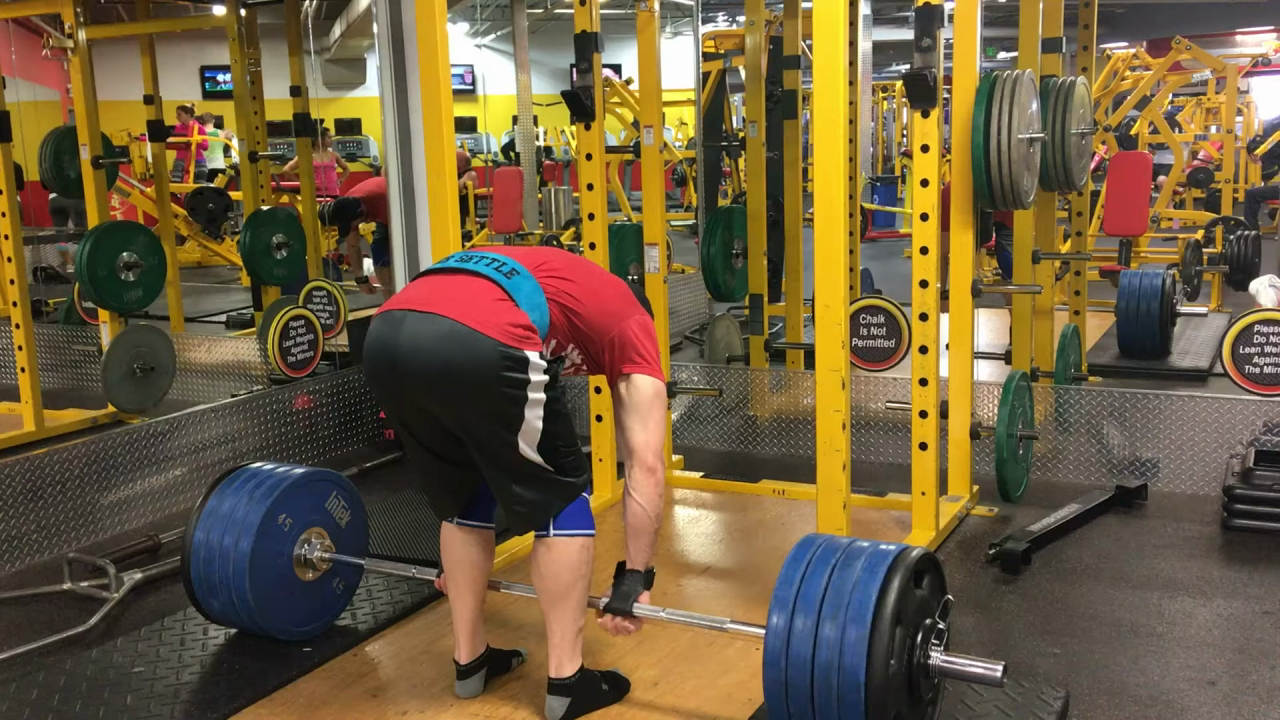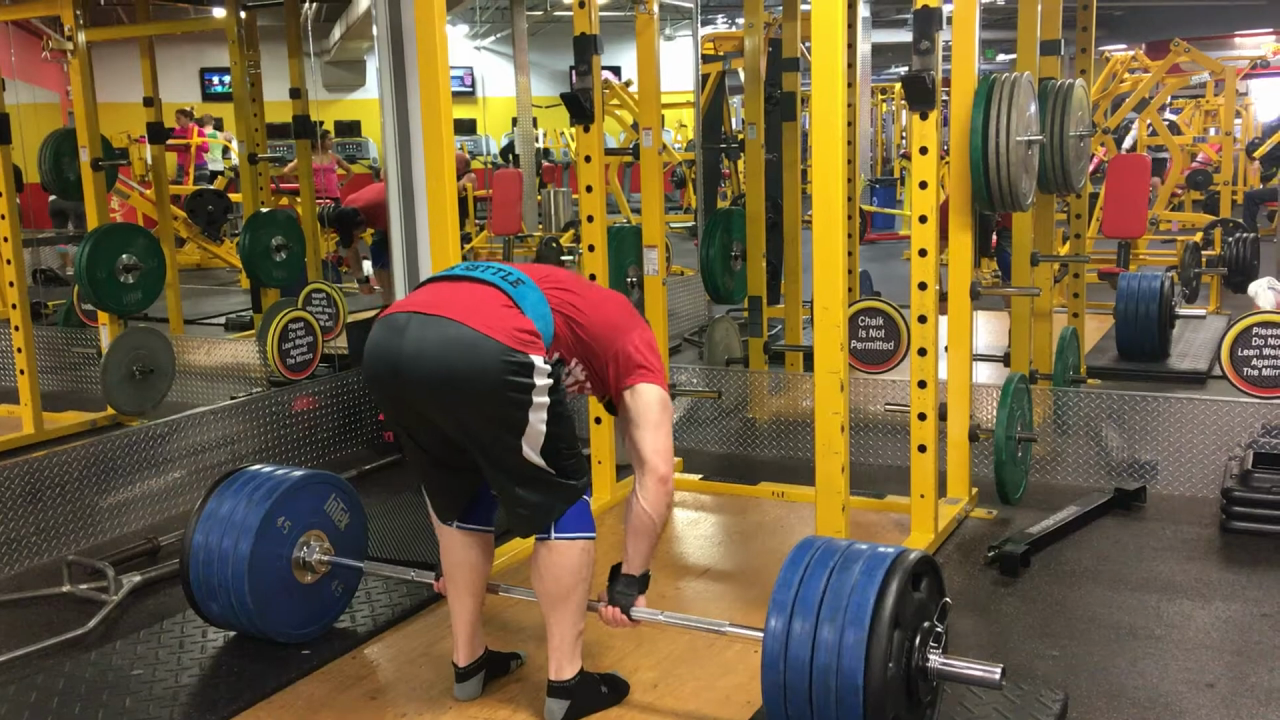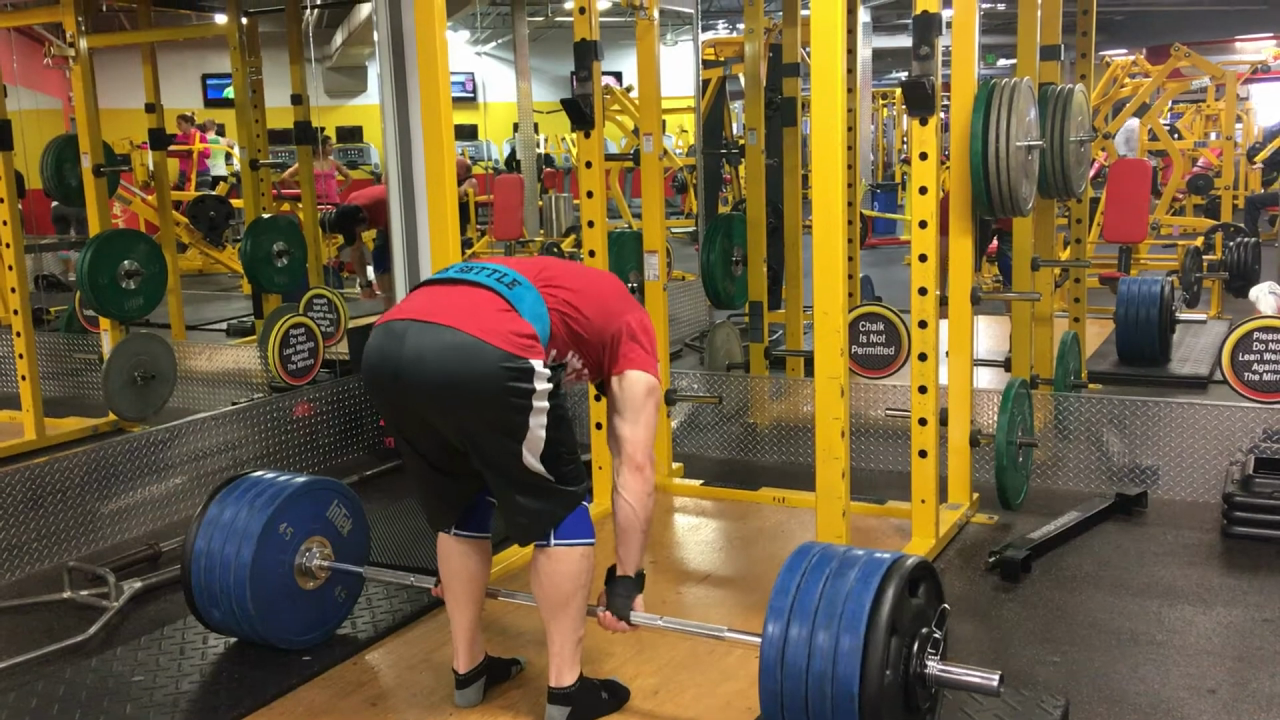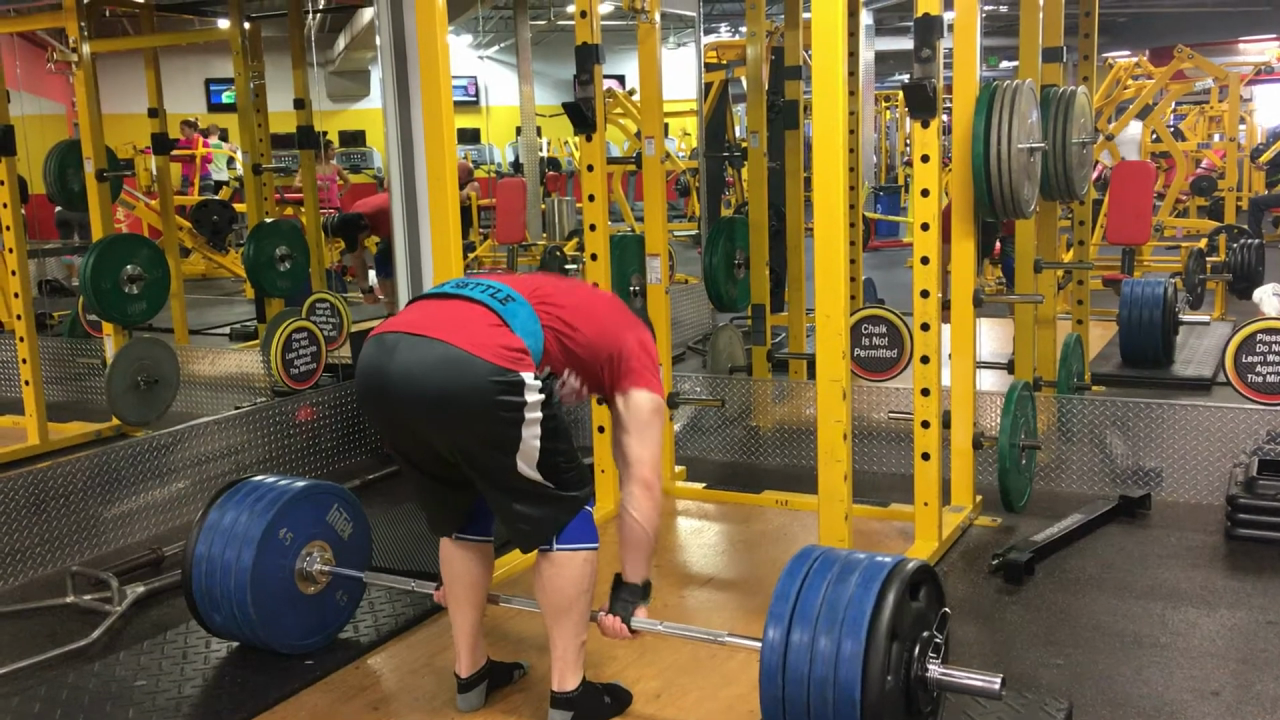
dt=0.4s
person 1, frame 1
right shoulder: (631, 323)
left elbow: (492, 453)
right elbow: (645, 465)
right wrist: (635, 578)
left hip: (386, 335)
right hip: (478, 344)
left knee: (464, 499)
right knee: (561, 501)
left ankle: (470, 660)
right ankle: (567, 681)
person 1, frame 2
right shoulder: (630, 339)
right elbow: (656, 472)
left wrist: (454, 560)
right wrist: (630, 580)
left hip: (387, 341)
right hip: (481, 350)
left knee: (464, 502)
right knee: (562, 504)
left ankle: (468, 662)
person 1, frame 3
right shoulder: (629, 323)
left elbow: (501, 461)
right elbow: (634, 465)
right wrist: (626, 581)
left hip: (386, 346)
right hip: (480, 354)
left knee: (459, 508)
right knee: (560, 512)
left ankle: (469, 670)
person 1, frame 4
right shoulder: (631, 342)
left elbow: (491, 467)
right elbow: (643, 483)
left wrist: (460, 576)
right wrist: (630, 591)
left hip: (379, 359)
right hip: (471, 369)
left knee: (462, 510)
right knee: (565, 515)
left ankle: (470, 674)
